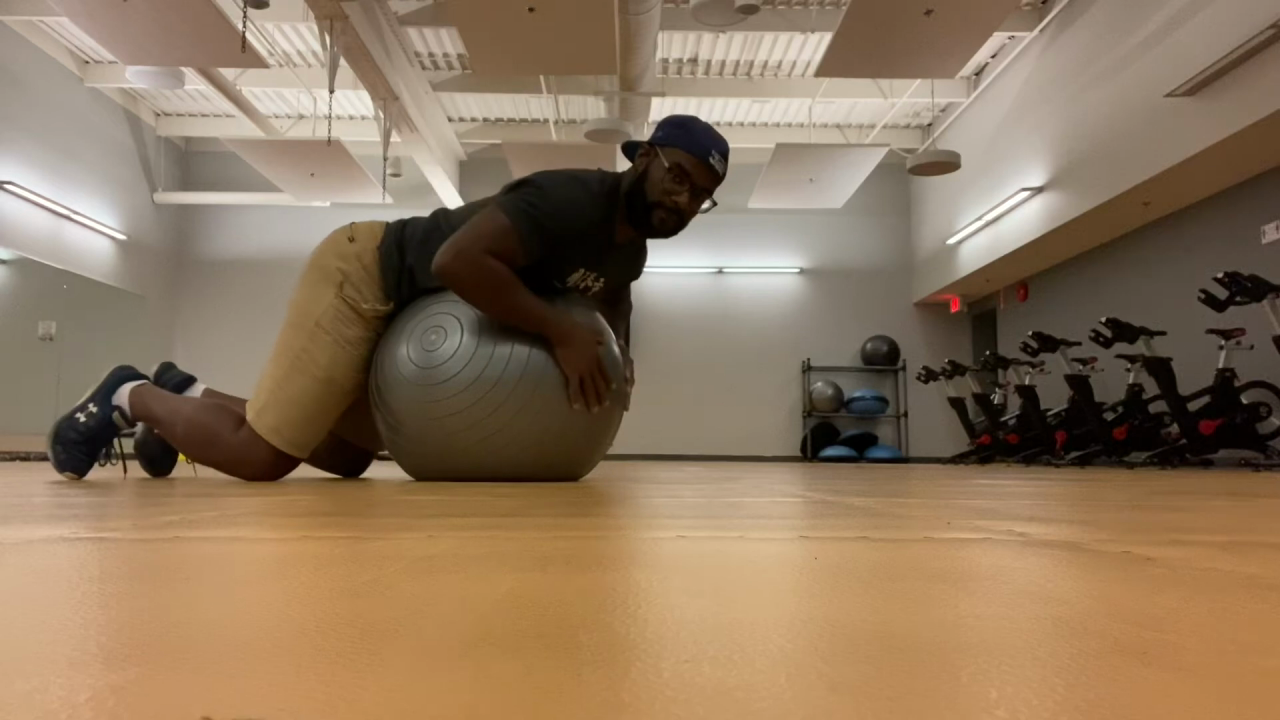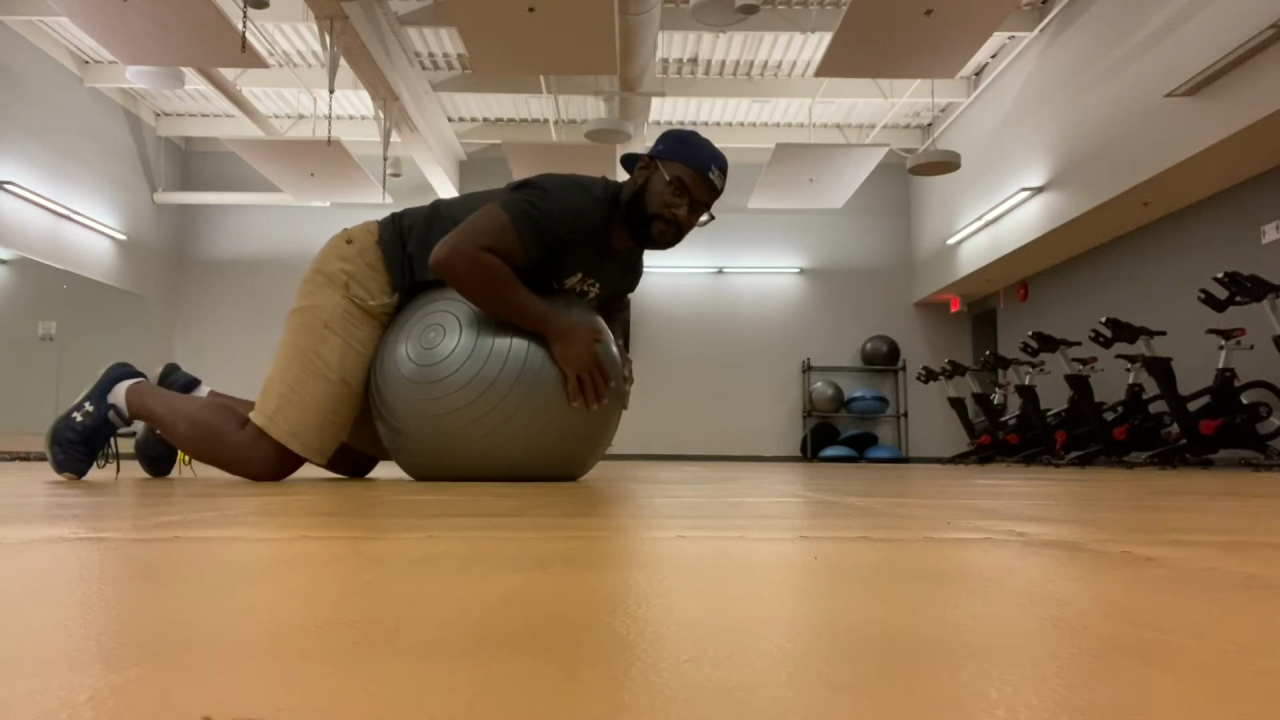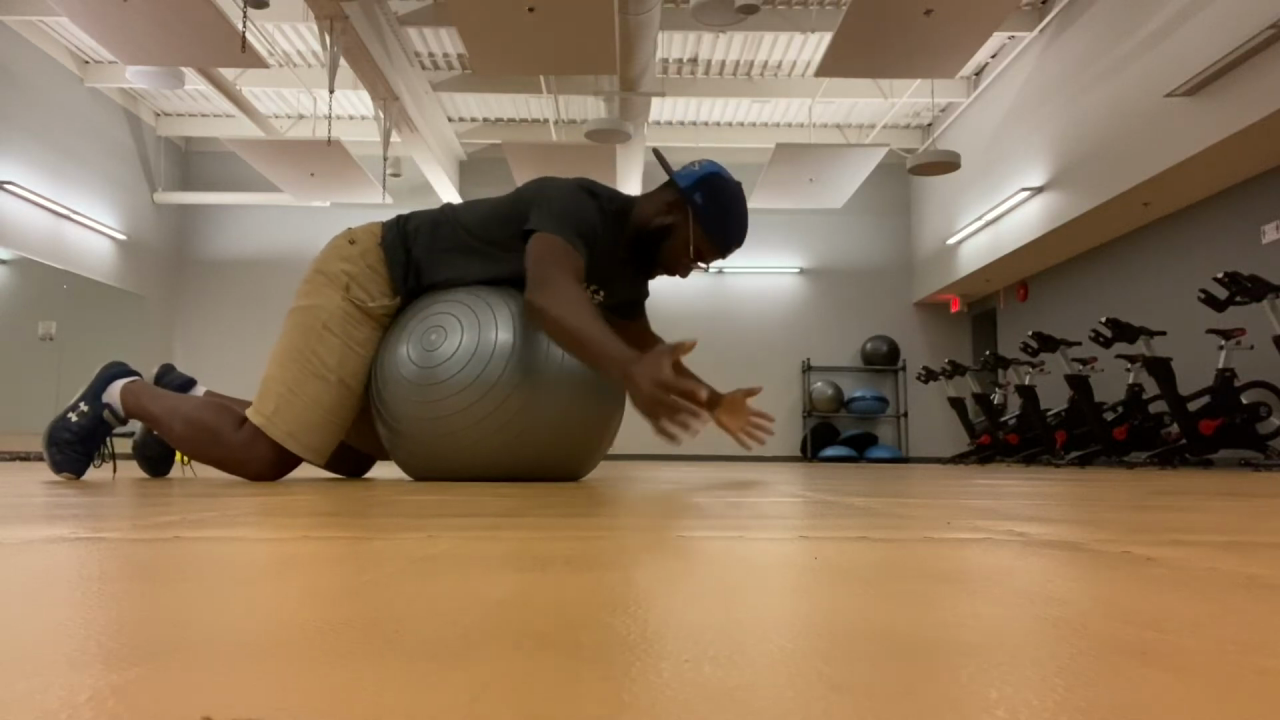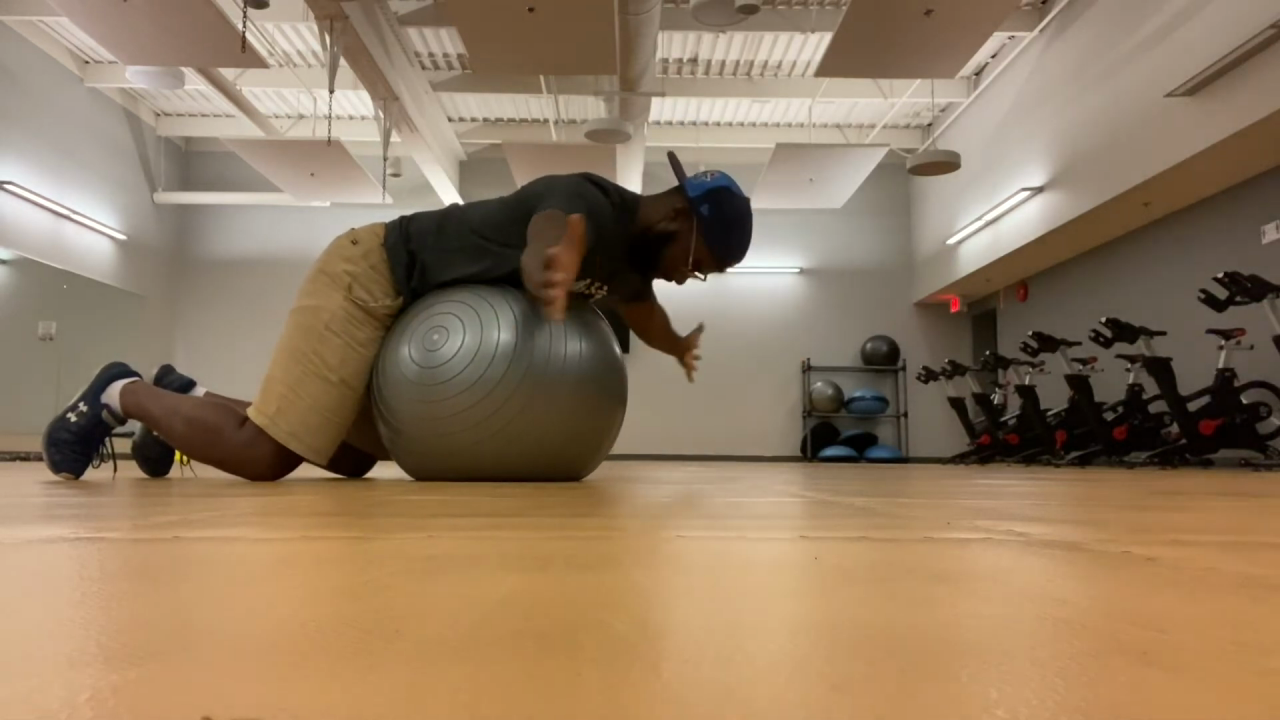
dt=1s
person 1, frame 1
left shoulder: (631, 249)
right shoulder: (571, 200)
left elbow: (613, 298)
right elbow: (457, 262)
left wrist: (616, 348)
right wrist: (561, 333)
left hip: (407, 307)
right hip: (366, 274)
left knee: (345, 457)
right knee: (260, 455)
left ankle: (188, 394)
right ankle: (133, 398)
person 1, frame 2
left shoulder: (624, 263)
right shoulder: (572, 204)
left elbow: (607, 311)
right elbow: (455, 256)
left wrist: (610, 355)
right wrist: (556, 330)
left hip: (415, 308)
right hip: (371, 274)
left knee: (351, 456)
right knee: (264, 454)
left ankle: (193, 397)
right ankle: (130, 395)
person 1, frame 3
left shoulder: (626, 265)
right shoulder: (578, 207)
left elbow: (640, 341)
right elbow: (550, 295)
left wrist: (711, 401)
right wrist: (632, 374)
left hip: (414, 311)
right hip: (370, 276)
left knee: (349, 456)
right knee: (261, 454)
left ankle: (186, 395)
right ankle: (125, 393)
person 1, frame 4
left shoulder: (631, 237)
right shoulder: (587, 205)
left elbow: (639, 306)
right elbow: (537, 252)
left wrist: (679, 345)
right wrist: (555, 275)
left hip: (407, 307)
right hip: (371, 277)
left knee: (349, 457)
right knee: (262, 455)
left ankle: (186, 396)
right ankle: (124, 394)
